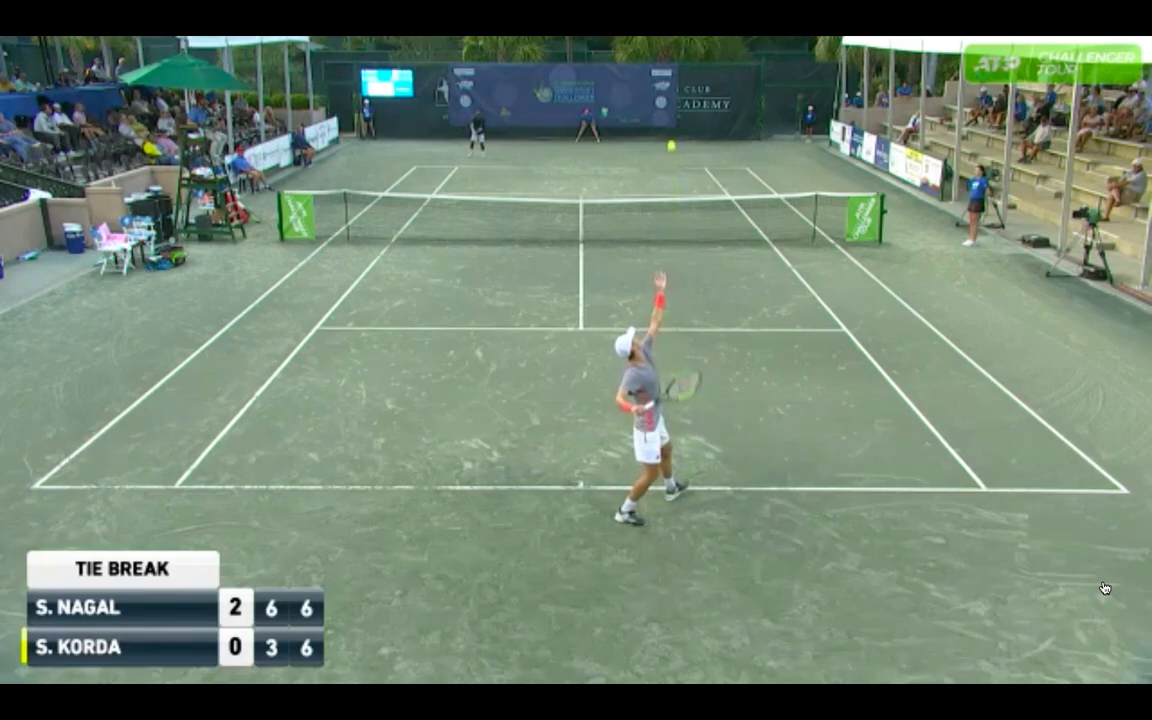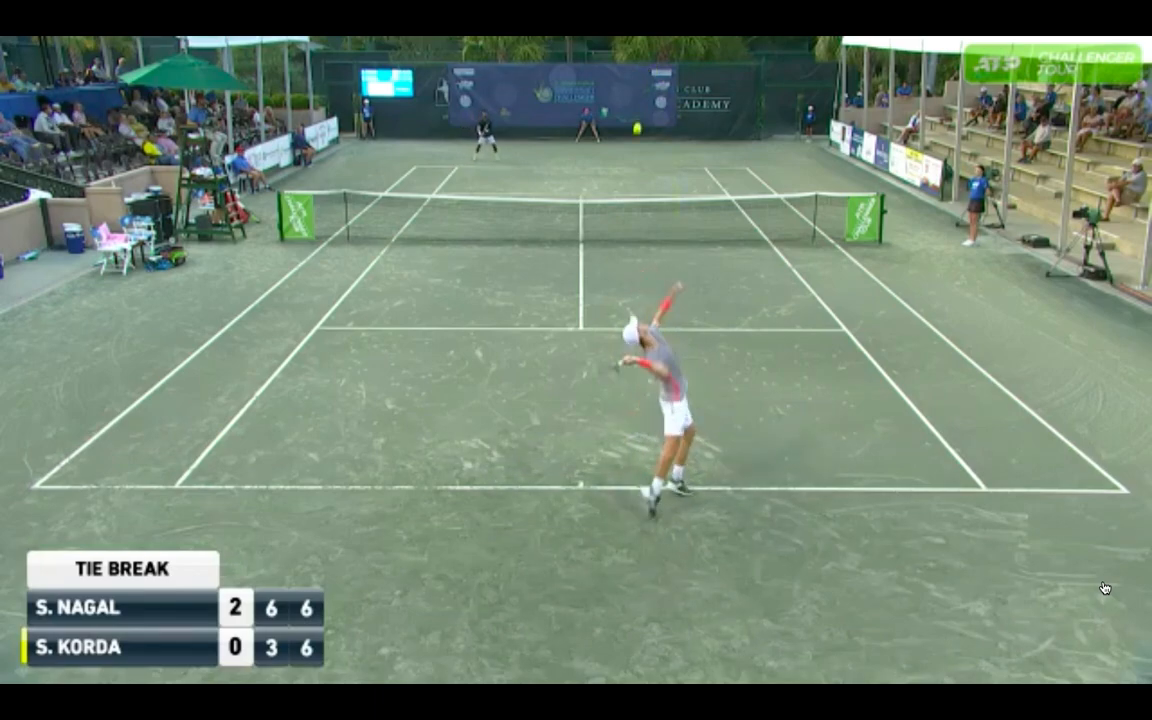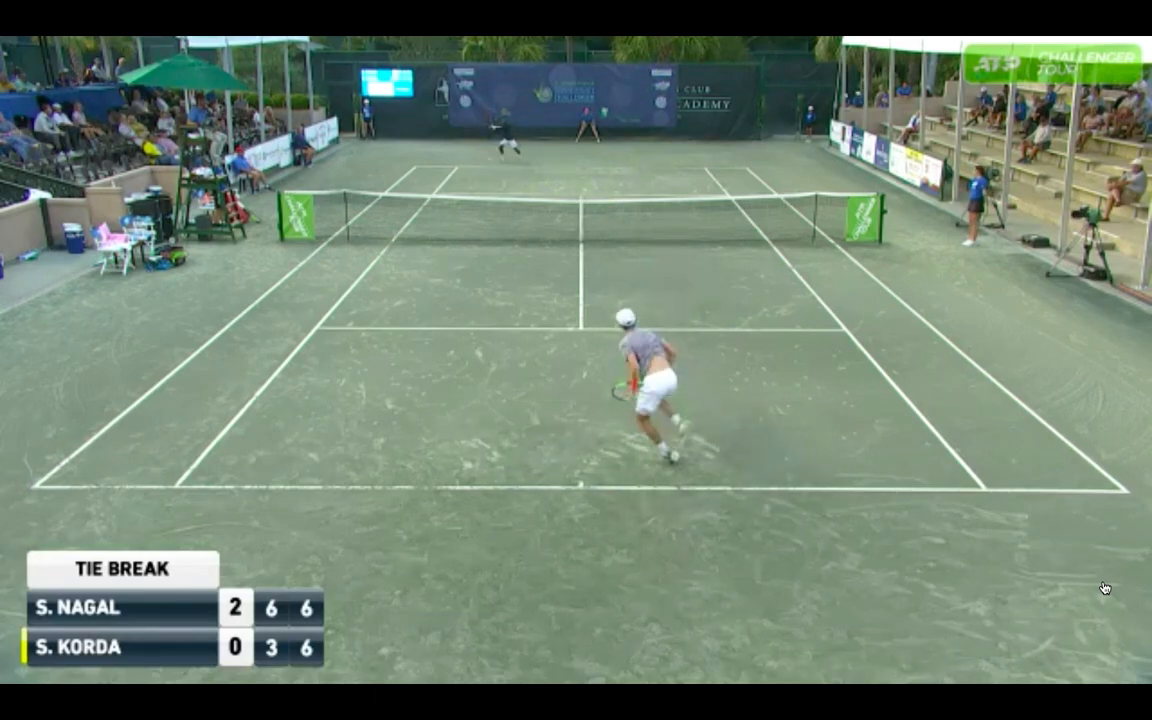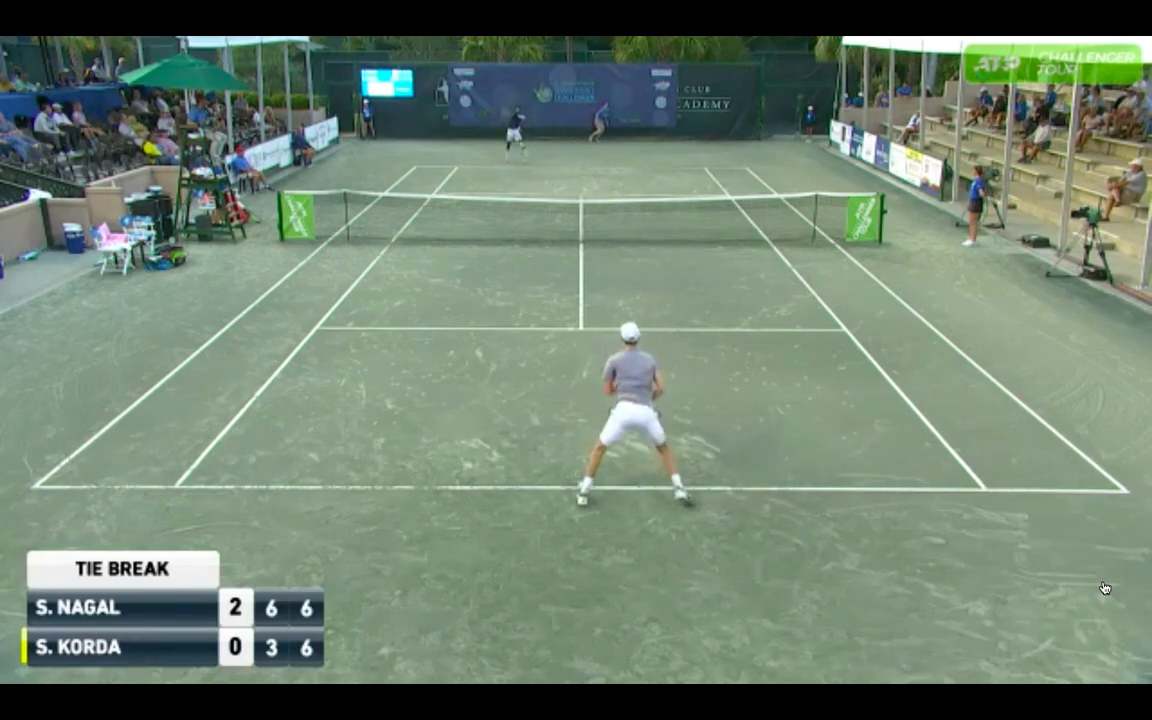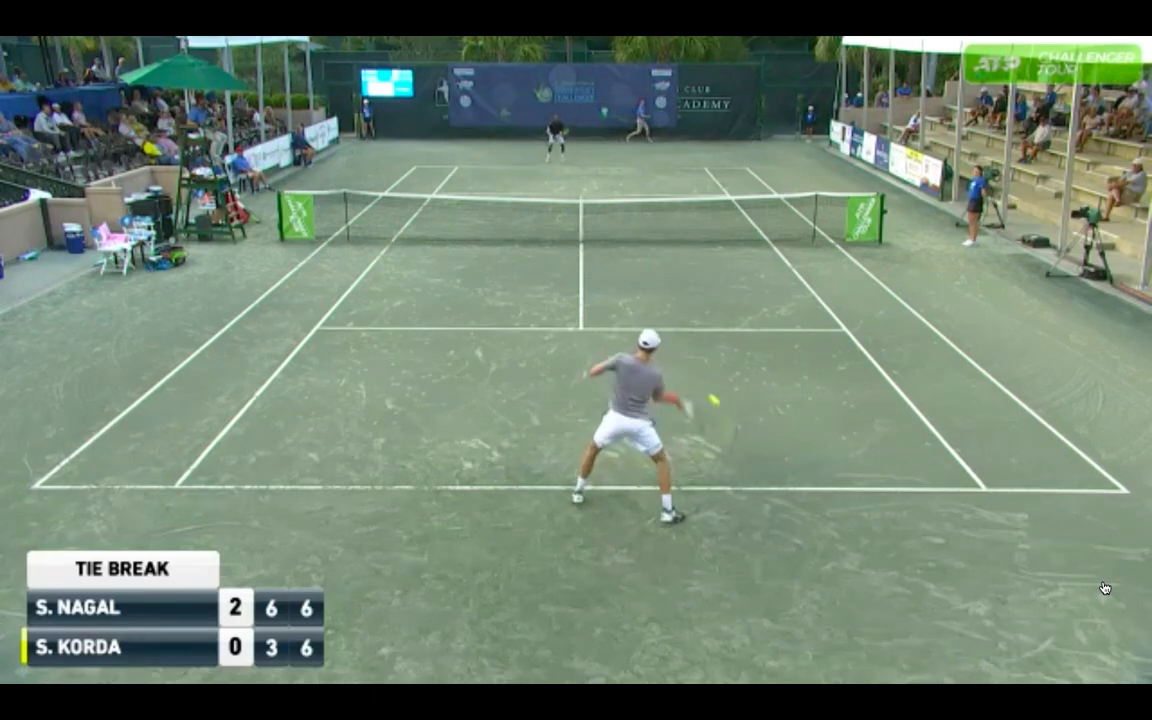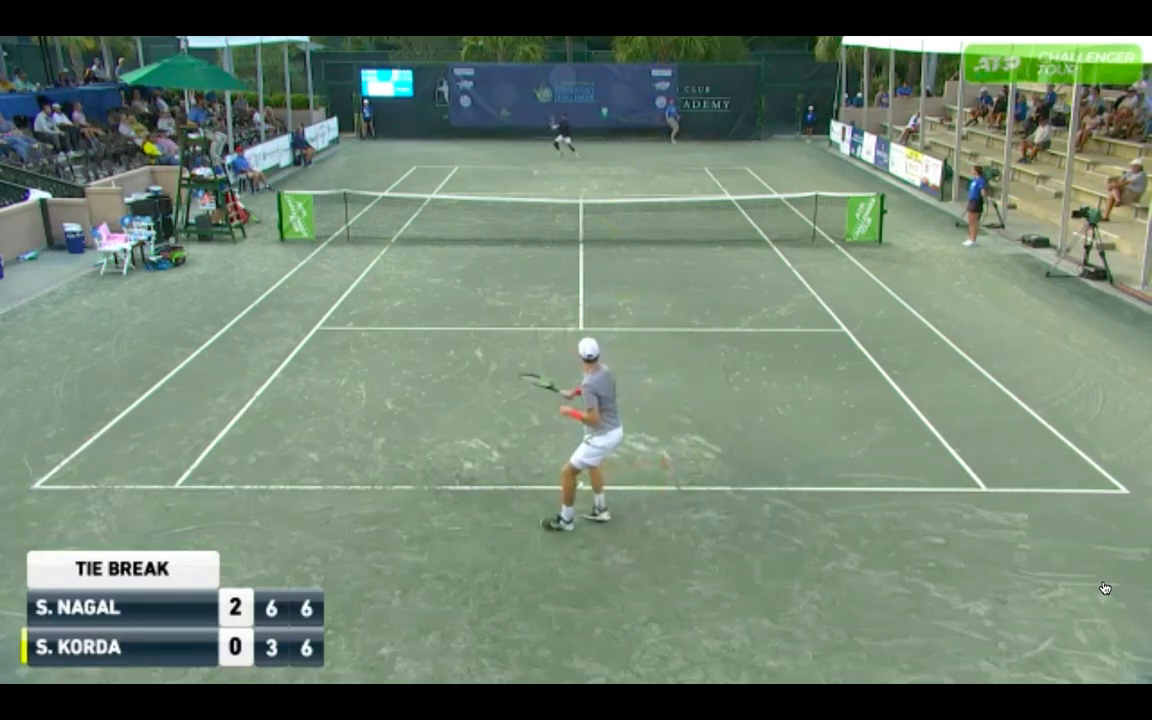
dt=0.7s
person 1, frame 1
left shoulder: (644, 352)
right shoulder: (633, 374)
left elbow: (655, 323)
right elbow: (618, 399)
left wrist: (660, 292)
right wrist: (633, 407)
left hip: (655, 419)
right hip: (647, 426)
left knee: (666, 451)
right knee: (651, 473)
left ankle: (672, 488)
right ankle: (625, 512)
person 1, frame 2
left shoulder: (652, 333)
right shoulder: (651, 355)
left elbow: (659, 314)
right elbow: (664, 374)
left wrist: (672, 294)
right wrist: (638, 361)
left hip: (677, 398)
right hip: (674, 400)
left knee: (689, 434)
right knee: (671, 444)
left ankle: (675, 480)
right ankle: (654, 490)
person 1, frame 3
left shoulder: (625, 342)
right shoulder: (650, 334)
left elbow: (634, 366)
right elbow: (673, 353)
left wrist: (634, 387)
left hip: (654, 382)
right hip: (670, 377)
left knee: (642, 419)
right knee: (657, 398)
left ankle: (668, 453)
right ankle: (677, 422)
person 1, frame 4
left shoulder: (613, 360)
right shoulder: (649, 359)
left elbow: (607, 391)
right elbow: (660, 388)
left hip: (623, 411)
right hip: (646, 413)
left knee: (600, 448)
right knee: (663, 449)
left ankle: (584, 492)
right ankle: (679, 490)
person 1, frame 5
left shoulder: (622, 360)
right shoulder: (655, 374)
left elbow: (591, 373)
right elbow: (658, 398)
left wrist: (609, 365)
right wrist: (678, 401)
left hip: (615, 418)
right hip: (639, 424)
left knee: (593, 449)
right knee: (662, 460)
left ankle: (579, 491)
right ankle: (668, 511)
person 1, frame 6
left shoulder: (589, 384)
right shoulder: (605, 370)
left elbow: (593, 419)
left wrist: (570, 411)
right wrist: (576, 392)
left hip: (602, 437)
right hip: (616, 430)
left knee: (568, 473)
right knee: (590, 463)
left ankle: (566, 520)
right ankle: (601, 509)
